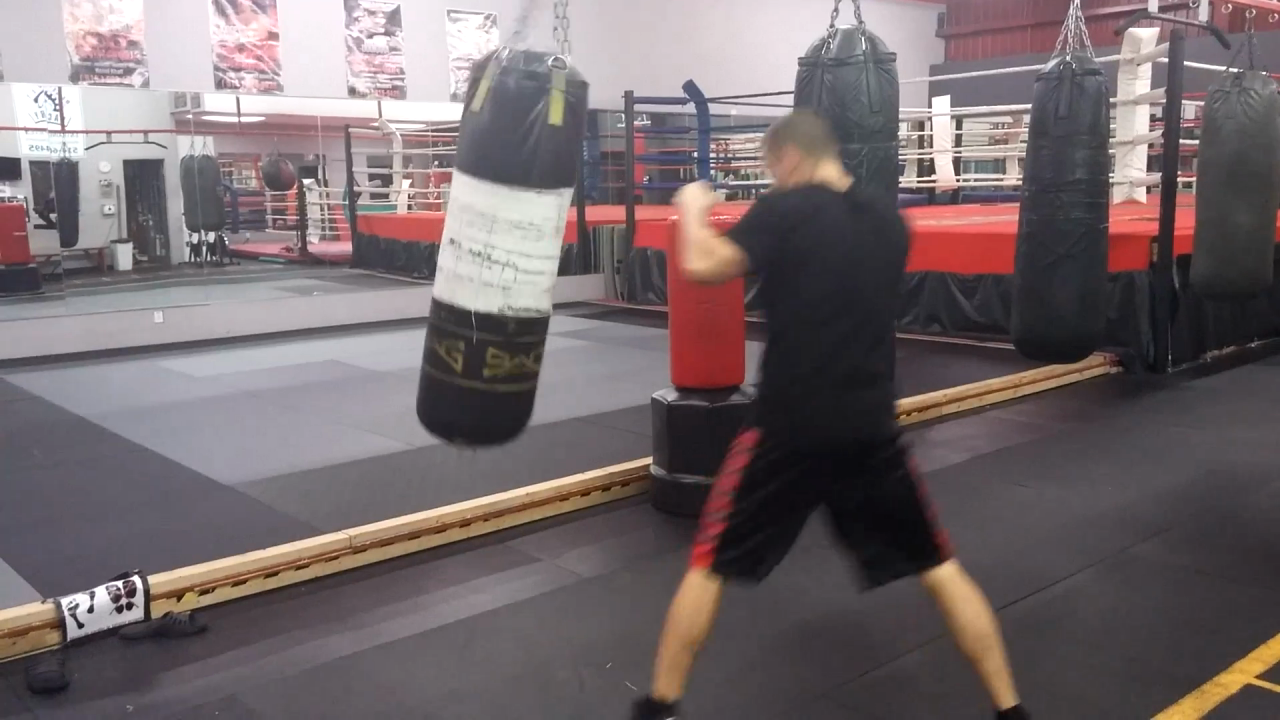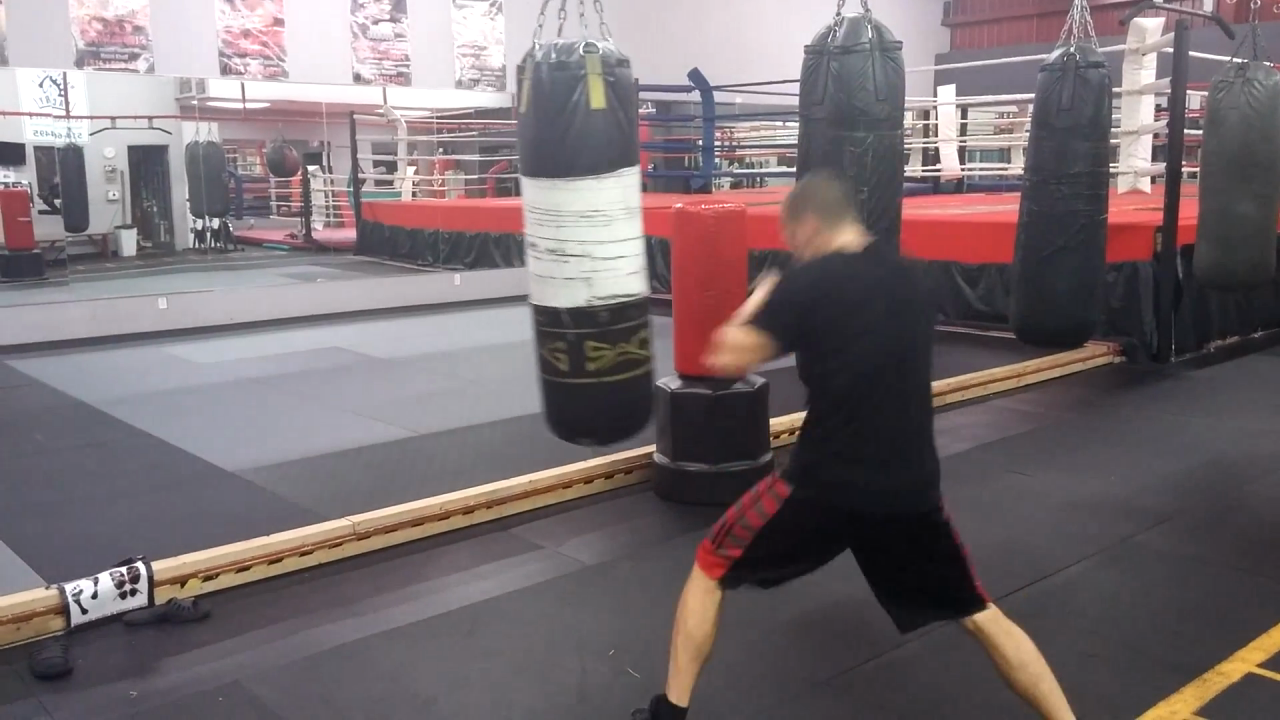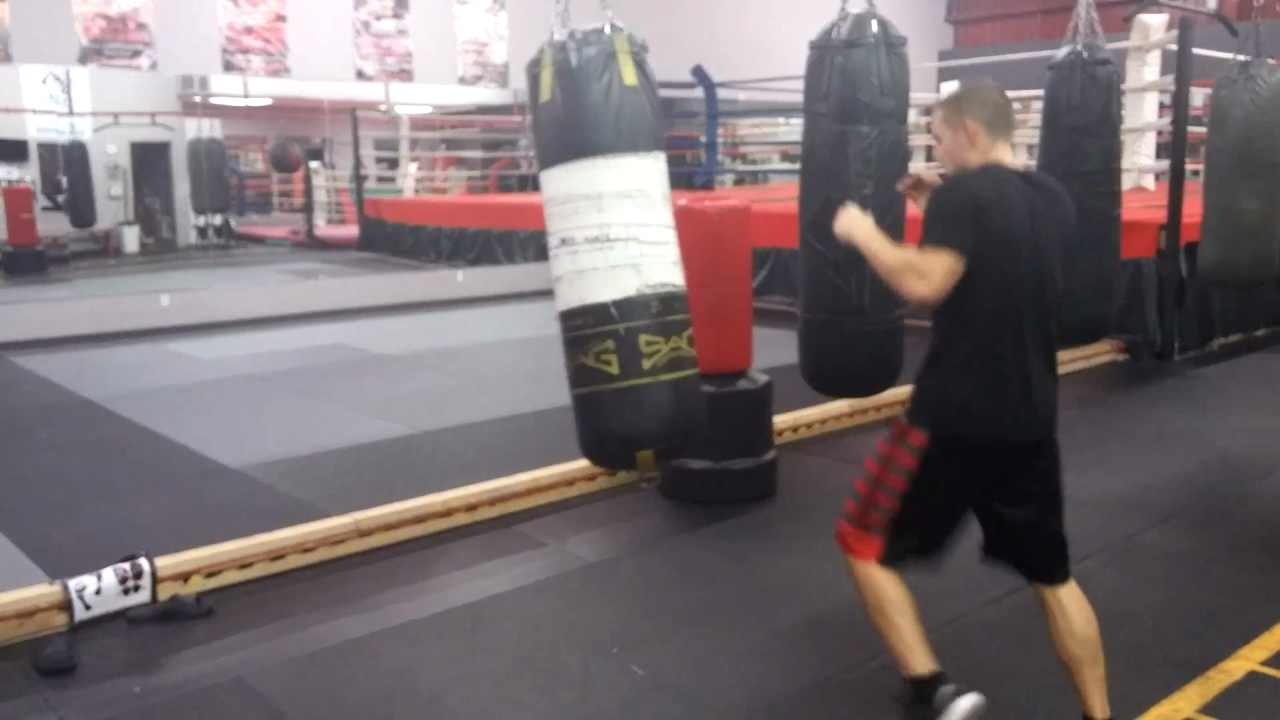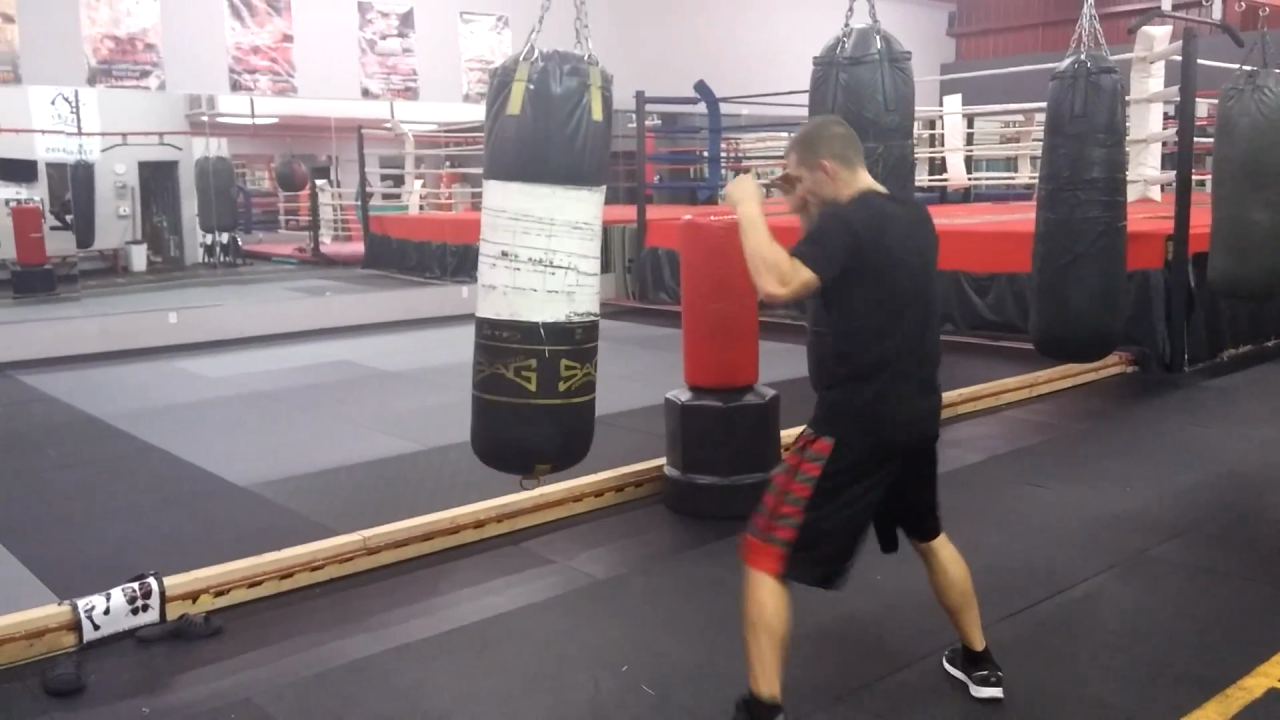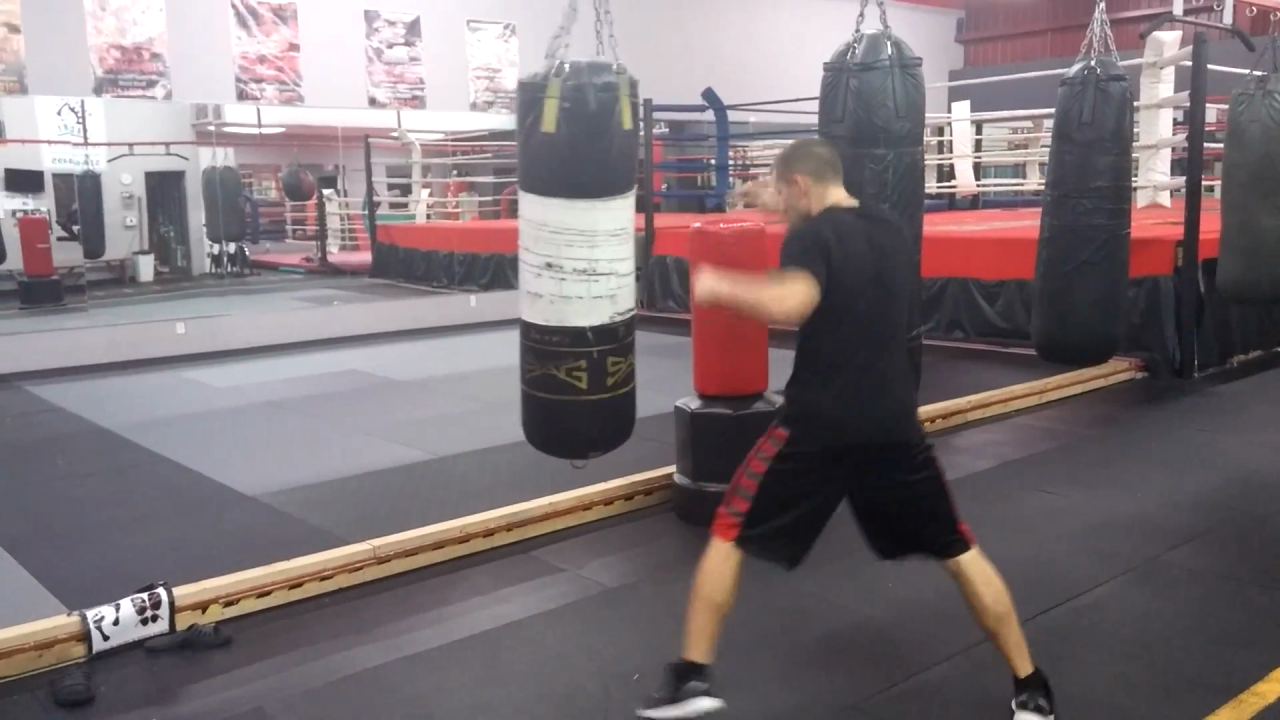
dt=0.7s
person 1, frame 1
left shoulder: (784, 212)
right shoulder: (890, 223)
left elbow: (702, 265)
left wrist: (694, 207)
left hip: (791, 427)
right hip: (870, 427)
left knee: (709, 563)
right knee: (936, 569)
person 1, frame 2
left shoulder: (806, 285)
right shoulder: (910, 282)
left elbow: (728, 359)
left wrist: (756, 302)
left hip: (823, 484)
right hip: (911, 488)
left knee: (711, 567)
right knee: (978, 613)
person 1, frame 3
left shoulder: (969, 191)
right shoulder: (1052, 200)
left elbow: (925, 285)
left wrist: (863, 234)
left hip: (953, 415)
right hip: (1030, 420)
left knee: (864, 544)
right knee: (1051, 578)
person 1, frame 4
left shoulder: (846, 221)
right shoulder: (913, 216)
left elbow: (778, 284)
left wrist: (748, 205)
right wrist: (815, 213)
left hip: (852, 424)
right hip: (916, 416)
left knee: (766, 559)
right knee: (928, 537)
right ankle: (980, 663)
person 1, frame 5
left shoulder: (814, 233)
right shoulder: (890, 231)
left elbow: (788, 305)
left wrist: (720, 286)
right wrist: (780, 215)
left hip: (814, 426)
right hip: (894, 425)
left knee: (730, 535)
right knee: (959, 553)
